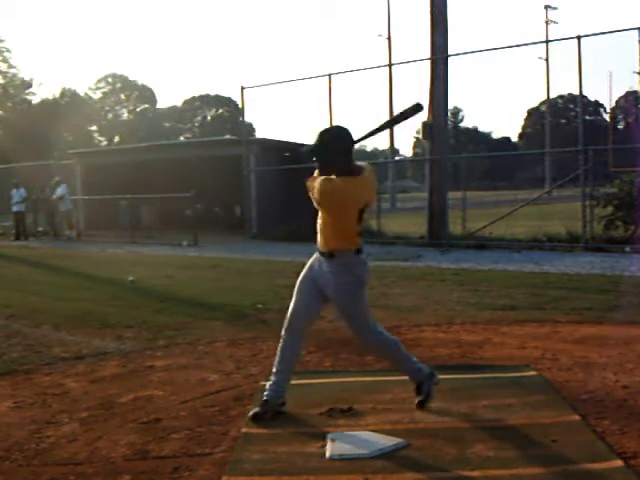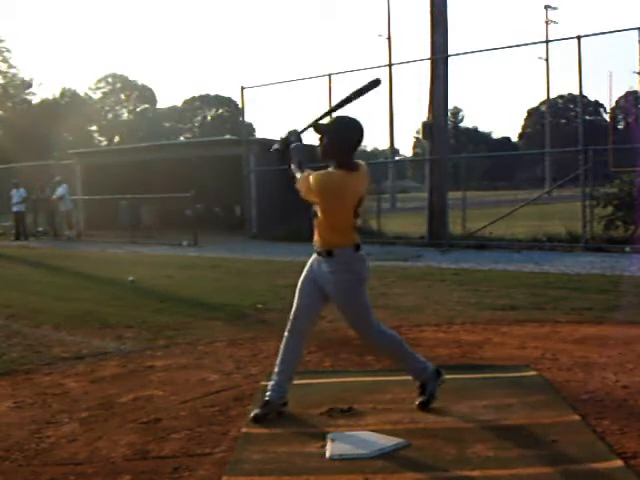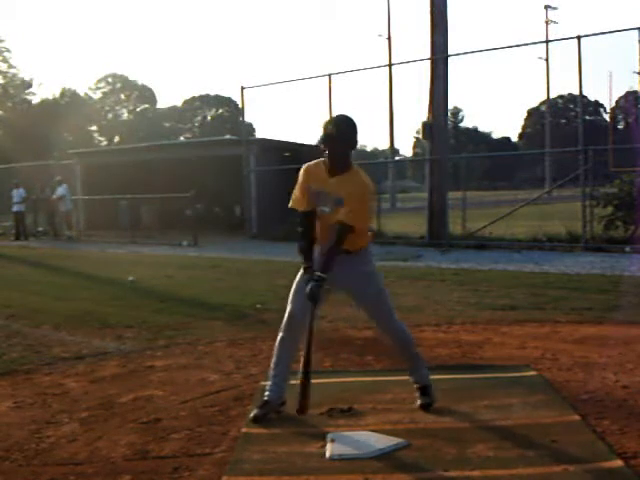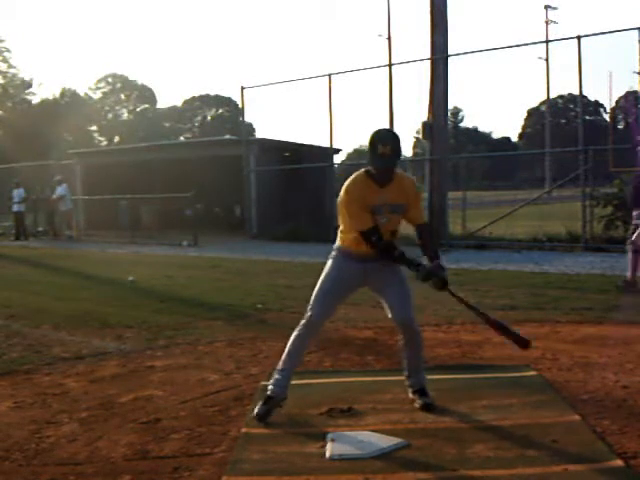
dt=0.4s
person 1, frame 1
left shoulder: (333, 190)
right shoulder: (367, 172)
left elbow: (314, 185)
left wrist: (321, 173)
left hip: (344, 267)
right hip: (323, 260)
left knee: (368, 332)
right knee: (293, 325)
left ankle: (421, 375)
right ankle: (275, 395)
person 1, frame 2
left shoulder: (324, 182)
right shoulder: (360, 170)
left elbow: (299, 174)
left wrist: (294, 146)
left hip: (342, 265)
right hip: (322, 259)
left knee: (369, 330)
right knee: (296, 327)
left ankle: (426, 373)
right ankle: (276, 397)
person 1, frame 3
left shoulder: (362, 186)
right shoulder: (309, 171)
left elbow: (340, 235)
right elbow: (304, 223)
left wrist: (322, 277)
right wrist: (308, 266)
left hip: (354, 260)
right hip: (318, 256)
left knee: (389, 323)
right knee: (291, 322)
left ankle: (422, 380)
right ankle: (274, 396)
person 1, frame 4
left shoulder: (408, 186)
right shoulder: (352, 189)
left elbow: (422, 228)
right elbow: (372, 240)
left wrist: (435, 263)
right wrist: (415, 265)
left hip: (385, 261)
right hip: (347, 259)
left knee: (408, 323)
right knee: (311, 321)
left ankle: (417, 386)
right ankle: (276, 391)
